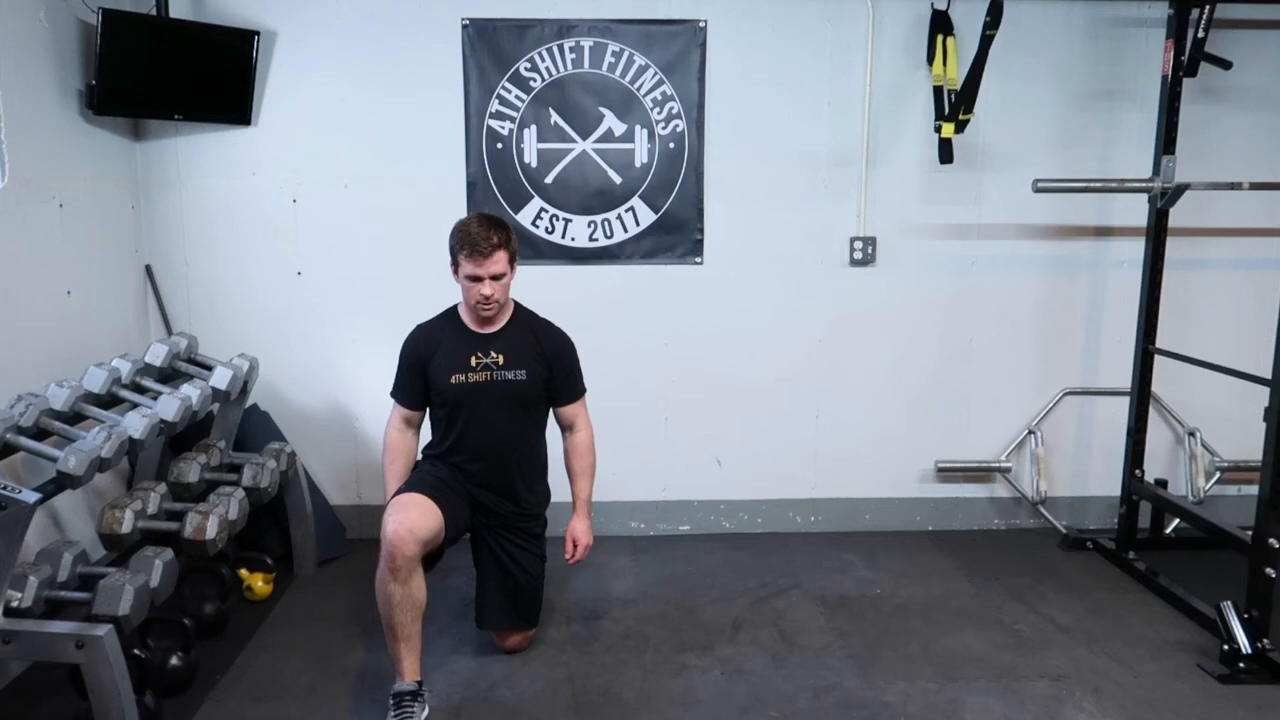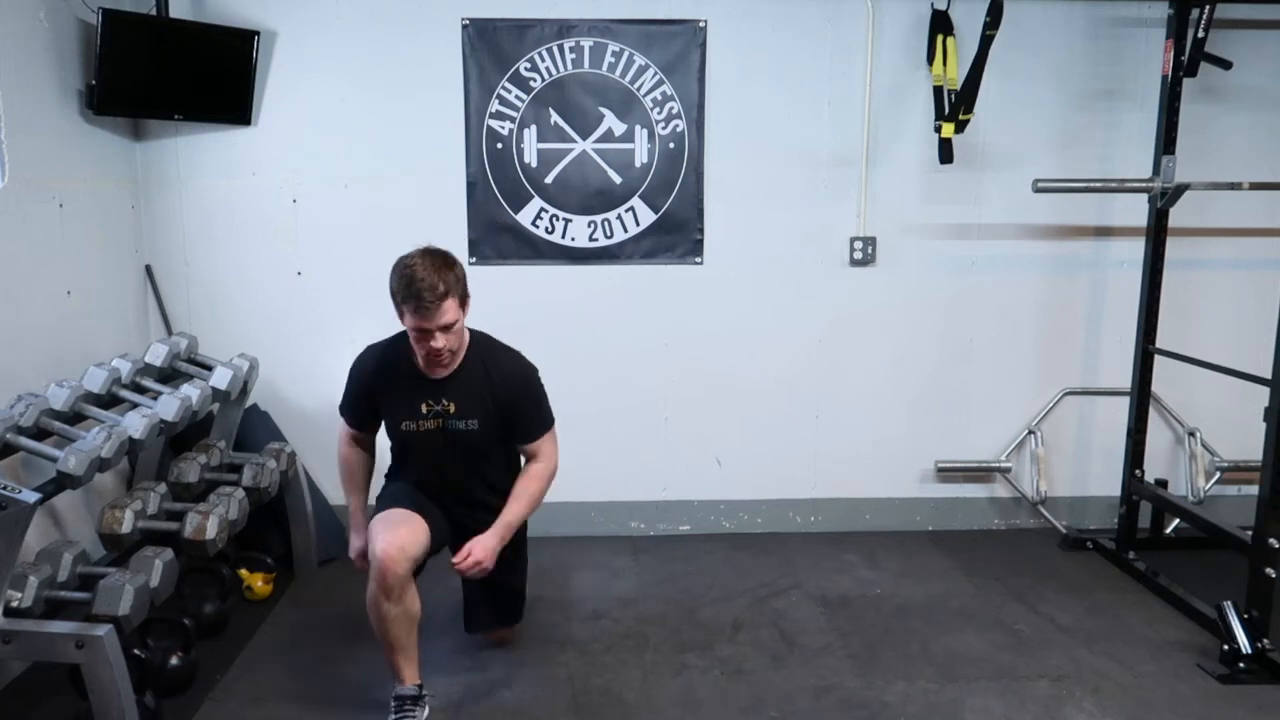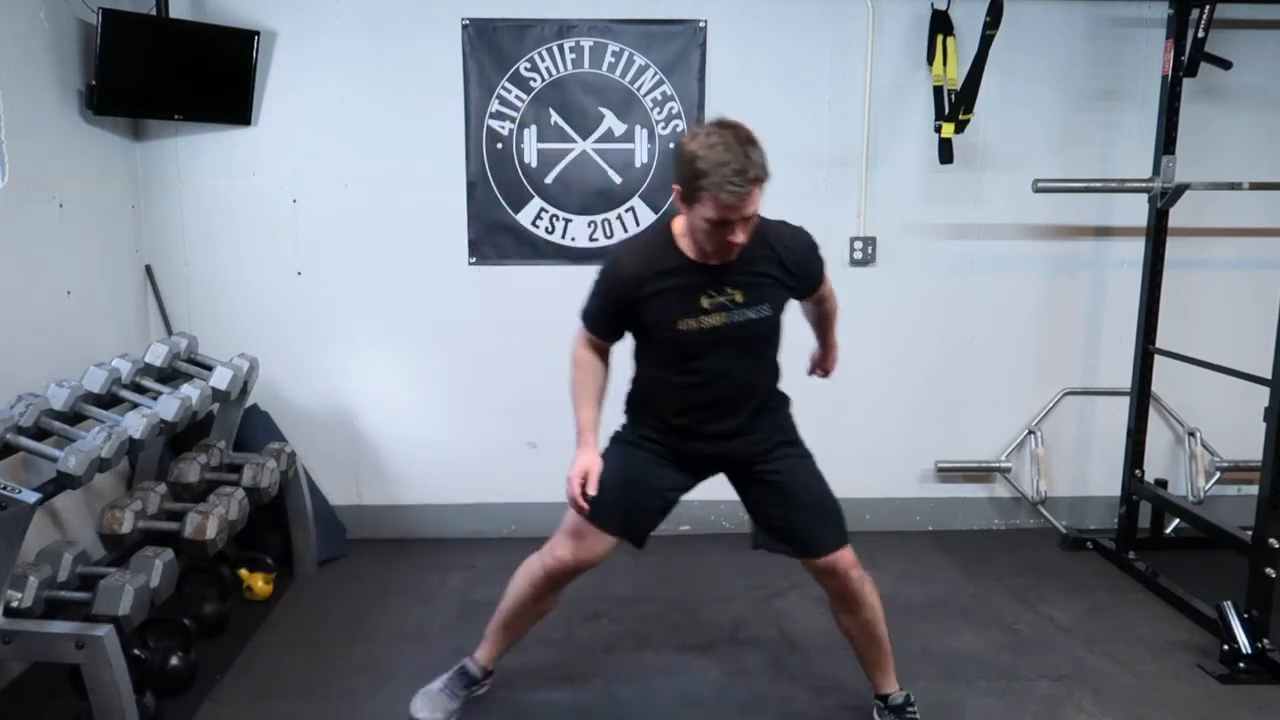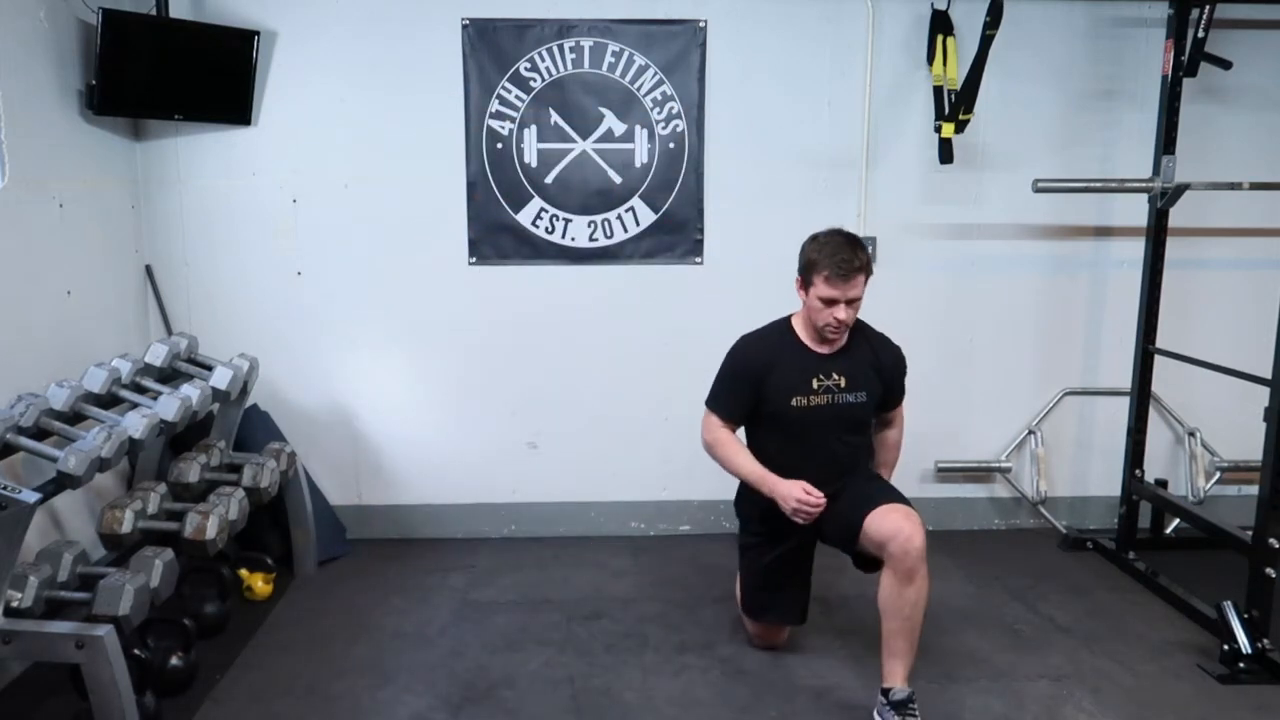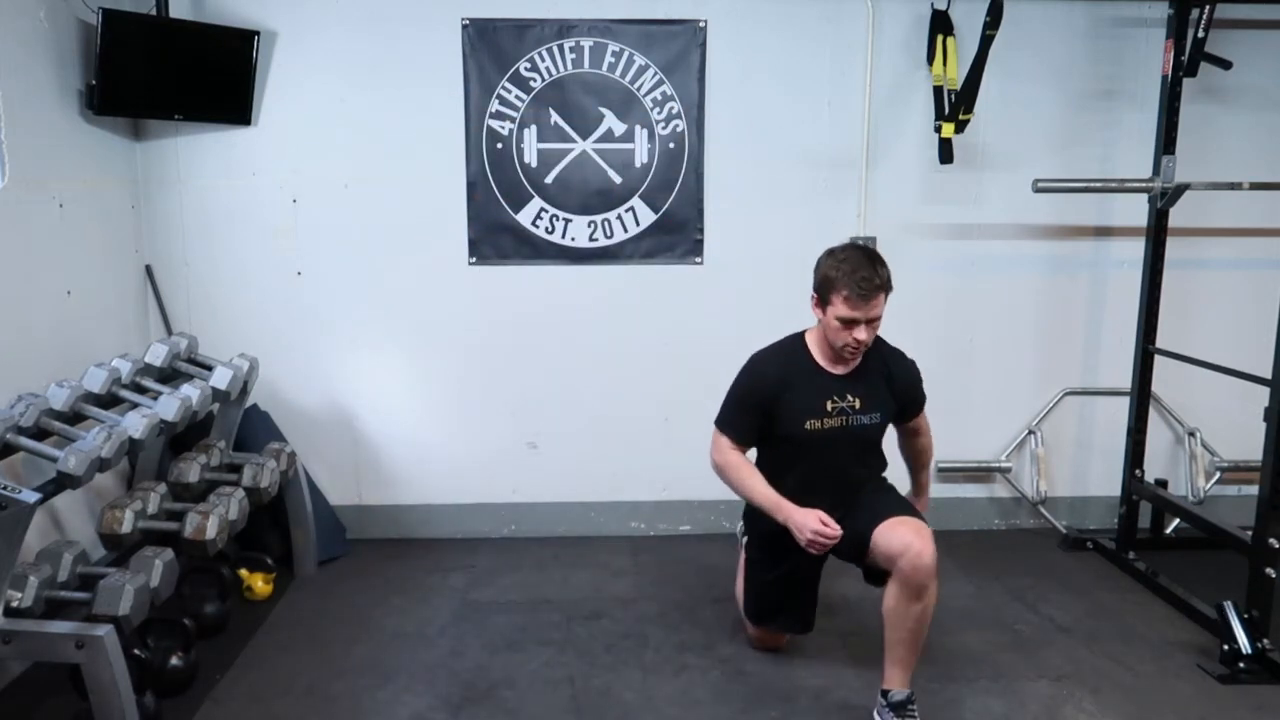
dt=1s
person 1, frame 1
left shoulder: (549, 342)
right shoulder: (426, 341)
left elbow: (576, 427)
right elbow: (403, 425)
left wrist: (581, 512)
right wrist: (393, 508)
left hip: (519, 499)
right hip: (446, 477)
left knee: (514, 638)
right knee: (397, 539)
left ankle: (490, 574)
person 1, frame 2
left shoulder: (510, 372)
right shoulder: (374, 368)
left elbow: (543, 460)
right elbow: (355, 443)
left wrist: (496, 537)
right wrist: (359, 523)
left hip: (491, 507)
right hip: (415, 492)
left knee: (499, 632)
right knee: (388, 559)
person 1, frame 3
left shoulder: (788, 249)
right shoulder: (634, 266)
left elbow: (818, 295)
right elbow: (590, 350)
left wrist: (828, 347)
right wrist: (586, 446)
left hip: (761, 432)
right hip: (660, 434)
left knee: (838, 565)
right knee: (569, 552)
right ankle: (475, 669)
person 1, frame 4
left shoulder: (881, 353)
right shoulder: (756, 352)
right elbow: (715, 433)
left wrist: (876, 494)
right wrist: (776, 488)
left hip: (848, 487)
right hip: (774, 500)
left knee: (907, 537)
right knee: (766, 635)
right ankle: (753, 569)
person 1, frame 5
left shoulder: (895, 368)
right shoulder: (770, 370)
left elbow: (914, 430)
right elbow: (724, 454)
left wrist: (919, 494)
right wrist: (789, 516)
left hip: (860, 498)
right hip: (782, 511)
left knee: (917, 553)
right knee: (768, 637)
right ankle: (747, 551)
